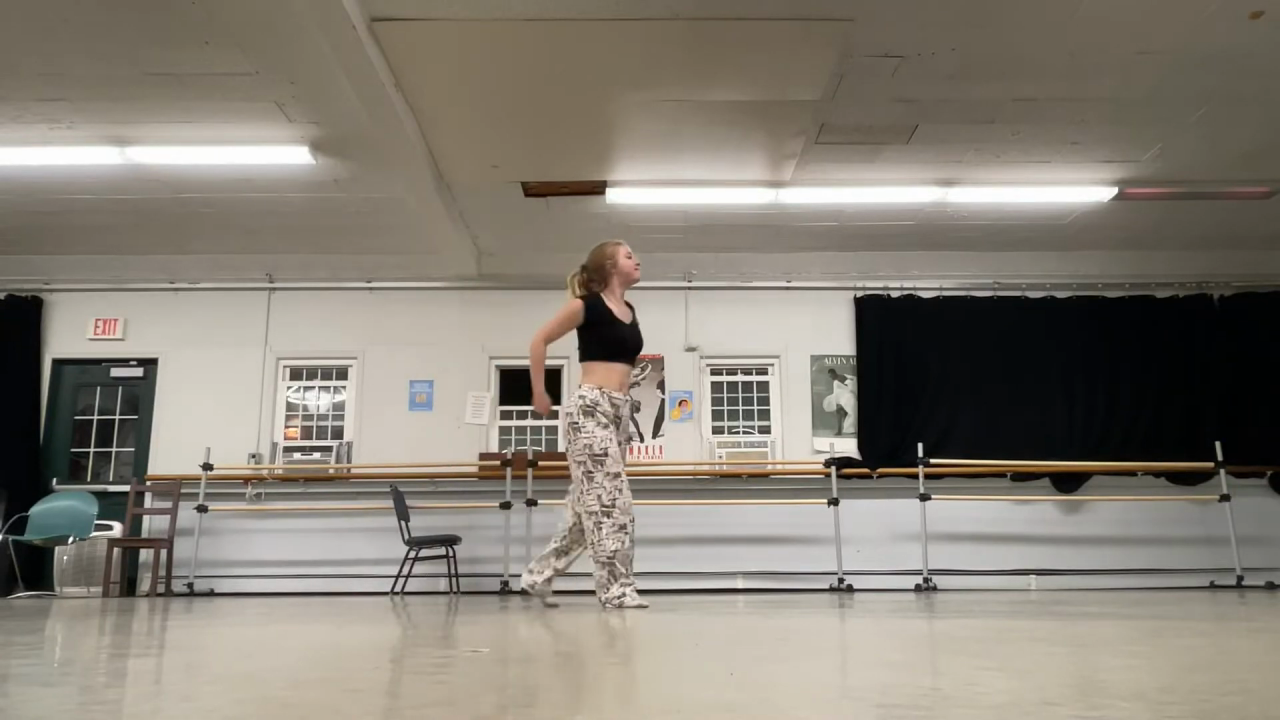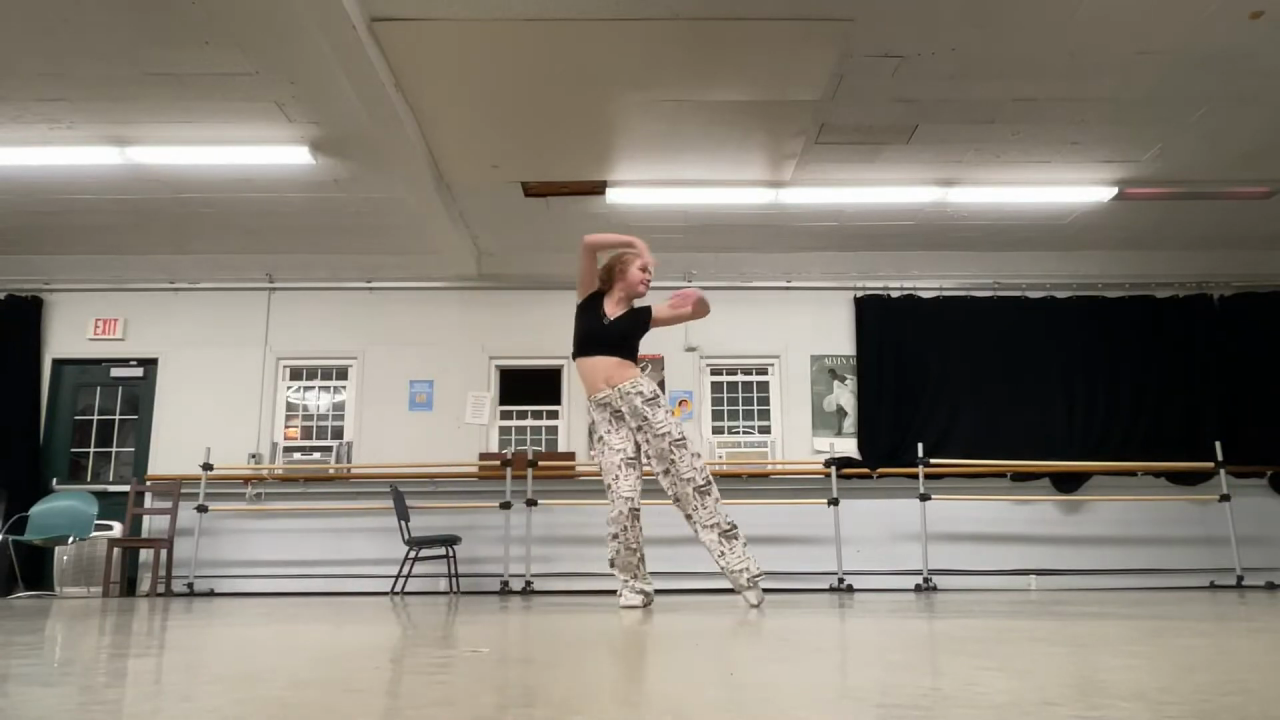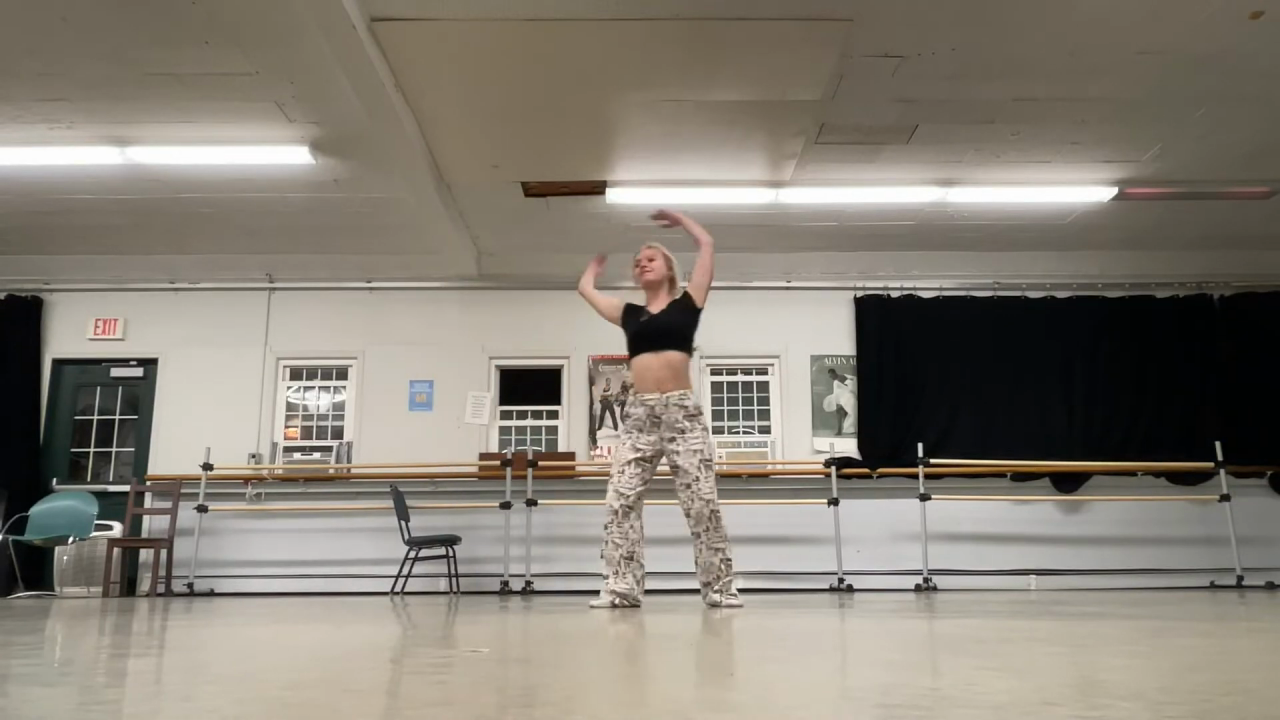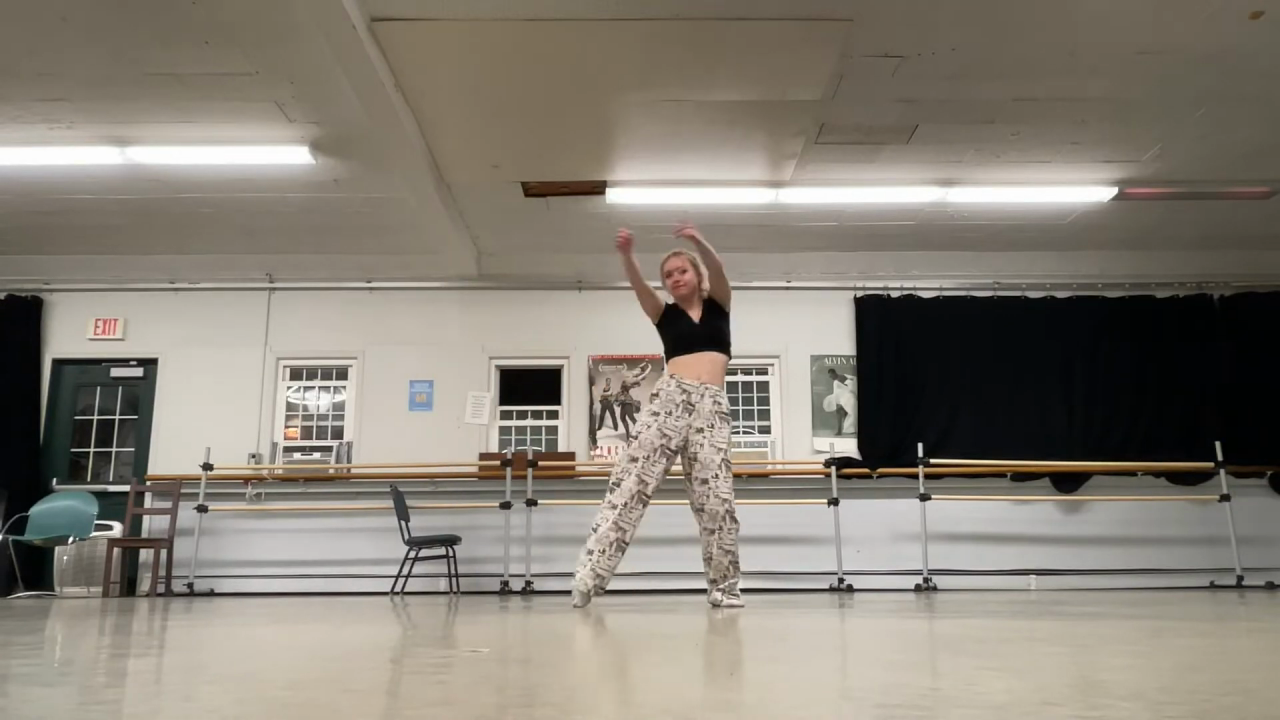
dt=0.5s
person 1, frame 1
left shoulder: (628, 311)
right shoulder: (587, 304)
right elbow: (539, 340)
right wrist: (539, 392)
left hip: (620, 410)
right hip: (592, 407)
left knee: (593, 502)
right knee: (609, 499)
left ankle: (541, 573)
right ankle: (615, 588)
person 1, frame 2
left shoulder: (643, 315)
right shoulder: (589, 299)
left elbow: (700, 311)
right elbow: (590, 243)
left wrist: (695, 294)
right wrist: (636, 243)
left hip: (642, 399)
right hip: (604, 411)
left knee: (693, 483)
right knee: (624, 499)
left ankle: (742, 570)
right ankle: (632, 585)
person 1, frame 3
left shoulder: (687, 302)
right shoulder: (629, 313)
left elbow: (706, 245)
right elbow: (585, 289)
left wrist: (679, 218)
right wrist: (595, 265)
left hip: (683, 412)
right hip: (640, 413)
left knee: (702, 502)
right knee: (621, 501)
left ankle: (718, 586)
right ankle: (622, 587)
person 1, frame 4
left shoulder: (719, 304)
right shoulder: (664, 314)
left elbow: (716, 267)
right elbow: (638, 286)
left wrist: (698, 240)
right wrist: (627, 255)
left hip: (713, 406)
right hip: (670, 399)
left knee: (717, 499)
right knee: (629, 484)
left ankle: (723, 586)
right ankle: (590, 574)
